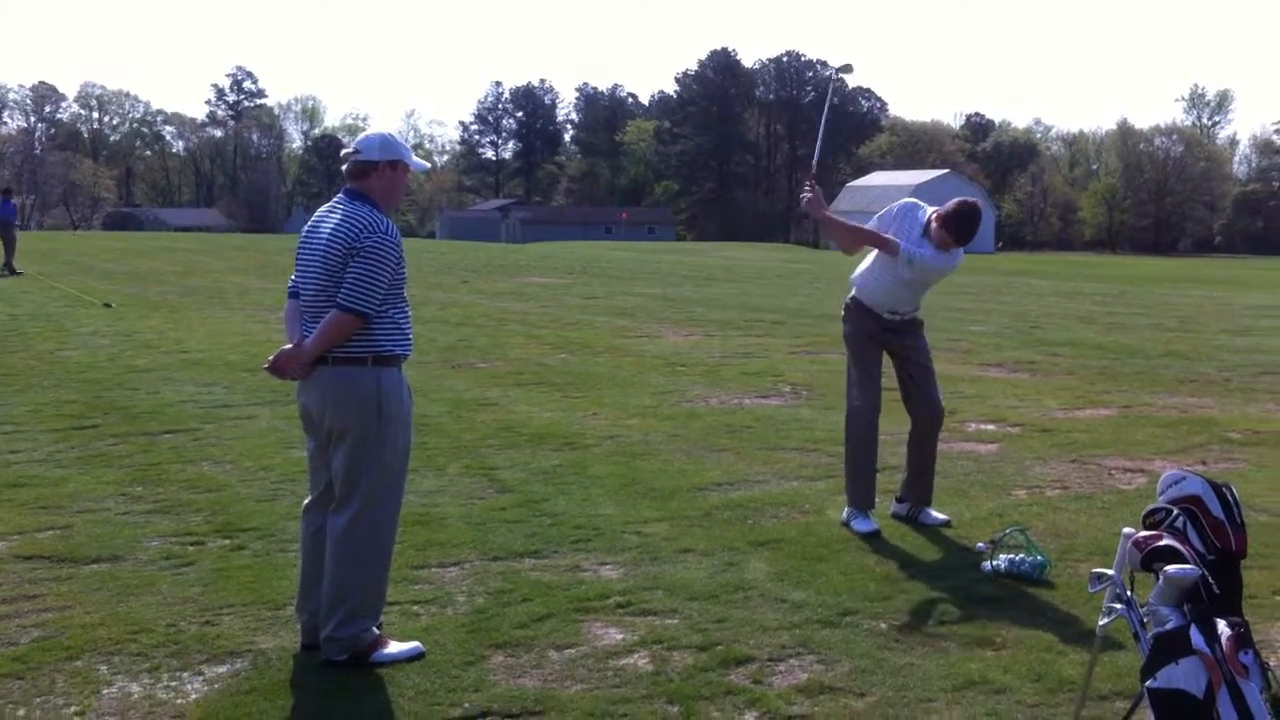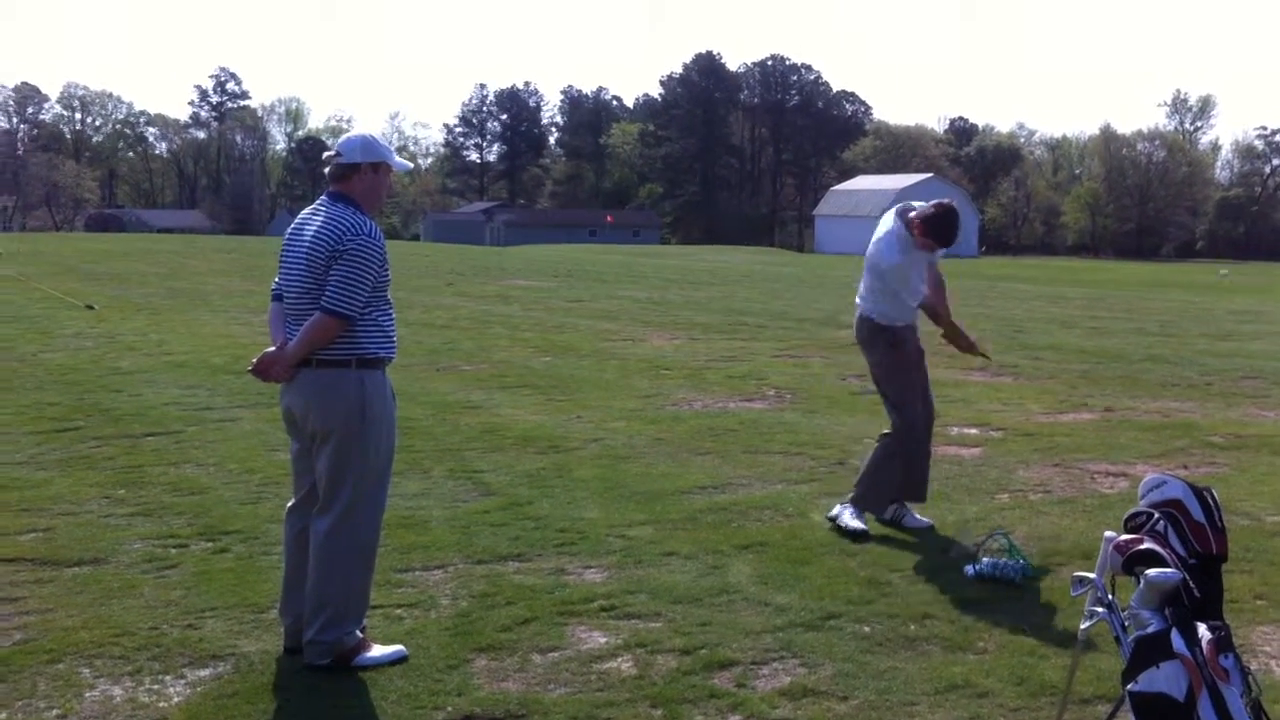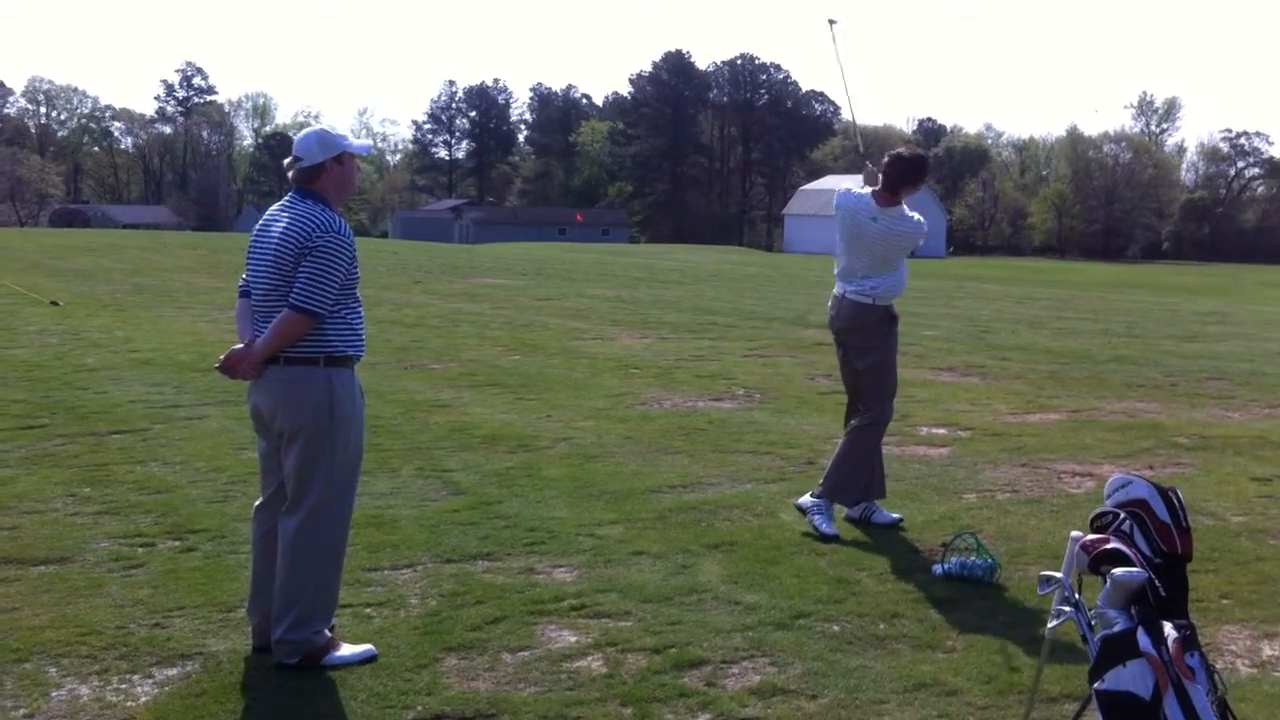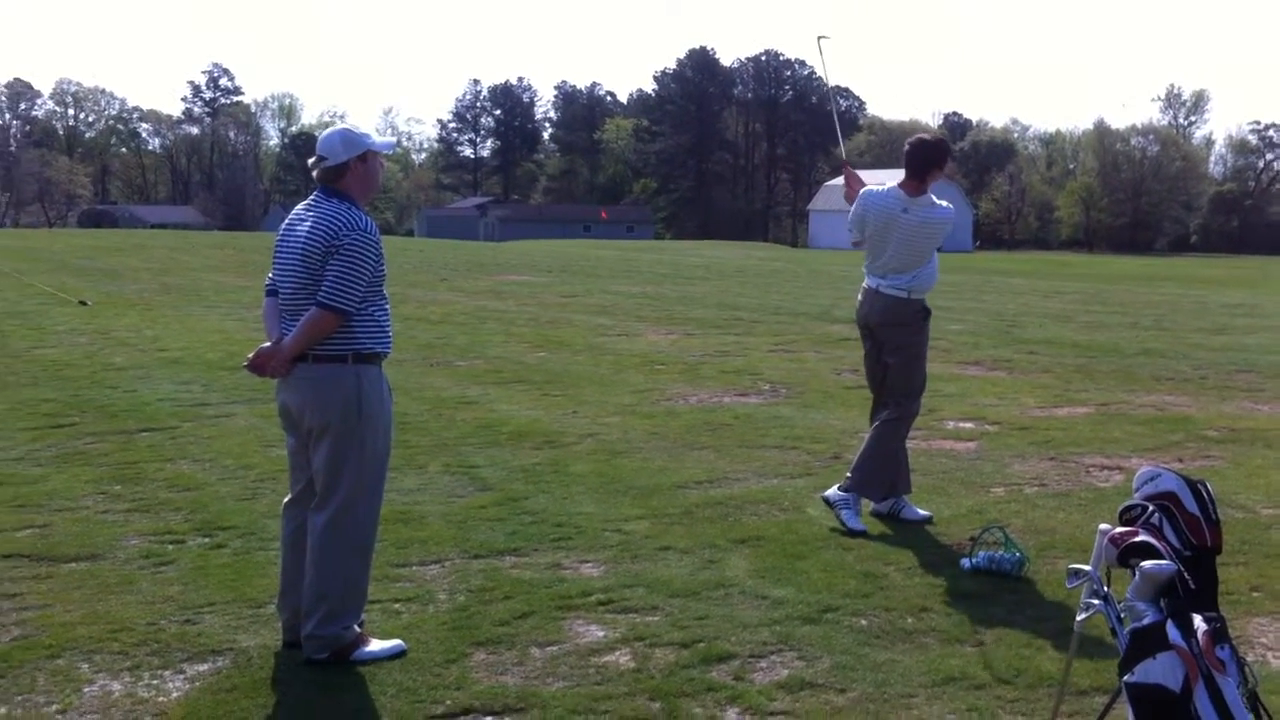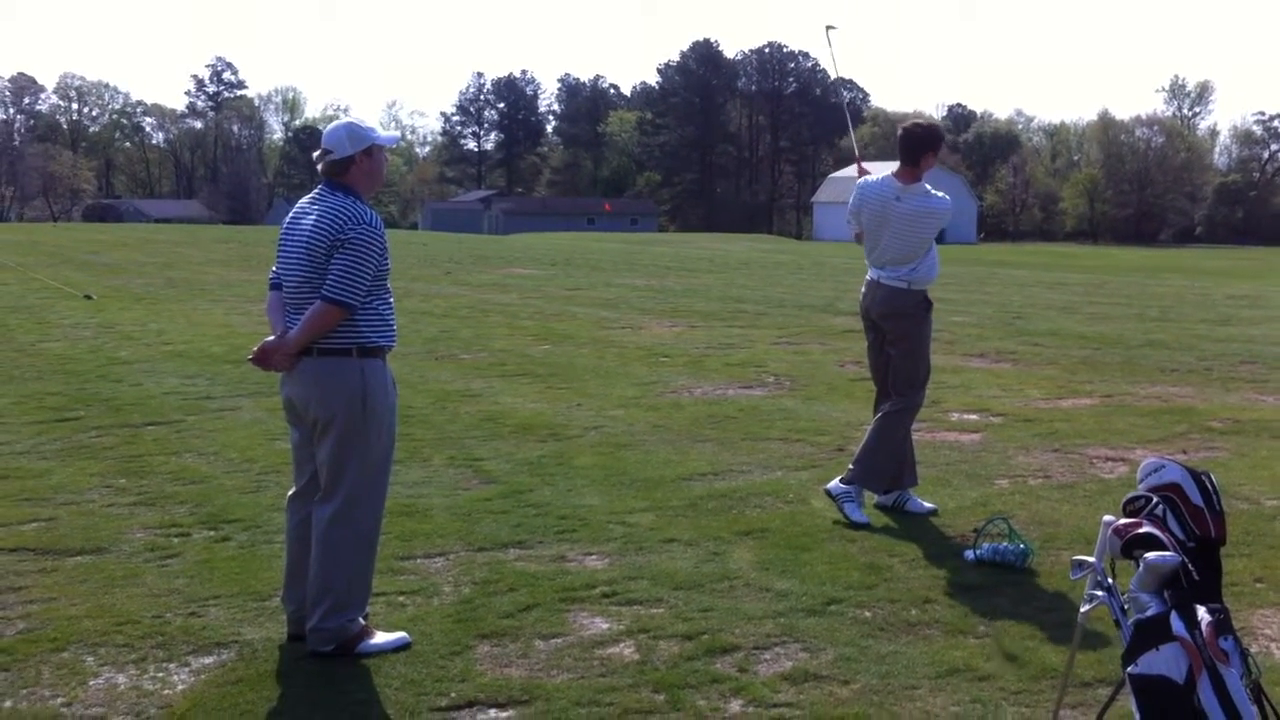
dt=0.4s
person 1, frame 1
left shoulder: (319, 220)
right shoulder: (378, 230)
left elbow: (296, 297)
right elbow: (351, 313)
left wrist: (299, 352)
right wrist: (302, 355)
left hip: (320, 382)
right hip: (367, 383)
left knee: (326, 504)
right knee: (364, 512)
left ankle: (317, 623)
right ankle: (350, 637)
person 1, frame 2
left shoulder: (303, 222)
right shoulder: (361, 233)
left elbow: (280, 299)
right elbow: (334, 316)
left wrist: (282, 354)
right wrist: (286, 359)
left hip: (304, 385)
right hip: (350, 386)
left knee: (309, 507)
right knee: (348, 515)
left ankle: (301, 626)
right ankle: (333, 640)
person 1, frame 3
left shoulder: (272, 219)
right shoulder: (330, 230)
left elbow: (248, 295)
right elbow: (302, 313)
left wrist: (249, 350)
right wrist: (254, 356)
left hip: (272, 382)
right hip: (318, 383)
left knee: (276, 505)
right knee: (315, 513)
left ankle: (269, 625)
right ankle: (301, 639)
person 1, frame 4
left shoulder: (297, 218)
right shoulder: (355, 227)
left elbow: (275, 294)
right elbow: (330, 310)
left wrist: (278, 349)
right wrist: (283, 354)
left hip: (300, 381)
right hip: (346, 381)
left knee: (306, 502)
right knee: (345, 509)
left ankle: (299, 620)
right ankle: (331, 634)
person 1, frame 5
left shoulder: (301, 212)
right shoulder: (361, 222)
left elbow: (278, 287)
right elbow: (335, 304)
left wrist: (282, 342)
right wrist: (288, 347)
left hip: (304, 374)
right hip: (350, 374)
left knee: (310, 495)
right knee: (349, 502)
left ankle: (303, 613)
right ankle: (335, 627)
person 2, frame 1
left shoulder: (950, 257)
right shoulder: (906, 210)
left elbow: (877, 242)
right elbow: (852, 244)
left wrist: (824, 214)
right wrist: (823, 214)
left hip: (905, 324)
right hip: (864, 316)
left knee: (929, 411)
right knee: (863, 409)
left ankle: (912, 499)
right ankle: (857, 506)
person 2, frame 2
left shoulder: (912, 210)
right shoulder: (892, 258)
left elbow: (931, 275)
right elbow: (927, 304)
left wrist: (950, 325)
right wrist: (957, 335)
left hip: (898, 326)
right hip: (882, 332)
left knee: (921, 415)
right knee: (908, 420)
left ankle: (892, 502)
right ankle: (853, 504)
person 2, frame 3
left shoulder: (847, 199)
right shoulder: (913, 228)
left wrist: (874, 186)
right wrist: (876, 189)
left hip: (841, 306)
right hip: (874, 317)
left knee: (862, 407)
right knee: (875, 412)
left ankle: (861, 499)
right ankle: (821, 497)
person 2, frame 4
left shoulder: (870, 199)
right shoulder: (943, 216)
left hip: (870, 302)
right hip: (906, 312)
left knee: (887, 403)
right knee: (902, 406)
left ankle: (888, 494)
right ankle: (848, 490)
person 2, frame 5
left shoulder: (866, 188)
right shoulder: (939, 206)
left hip: (873, 293)
right hip: (908, 303)
left knee: (890, 394)
right knee: (905, 398)
left ankle: (894, 487)
right ankle: (851, 482)
